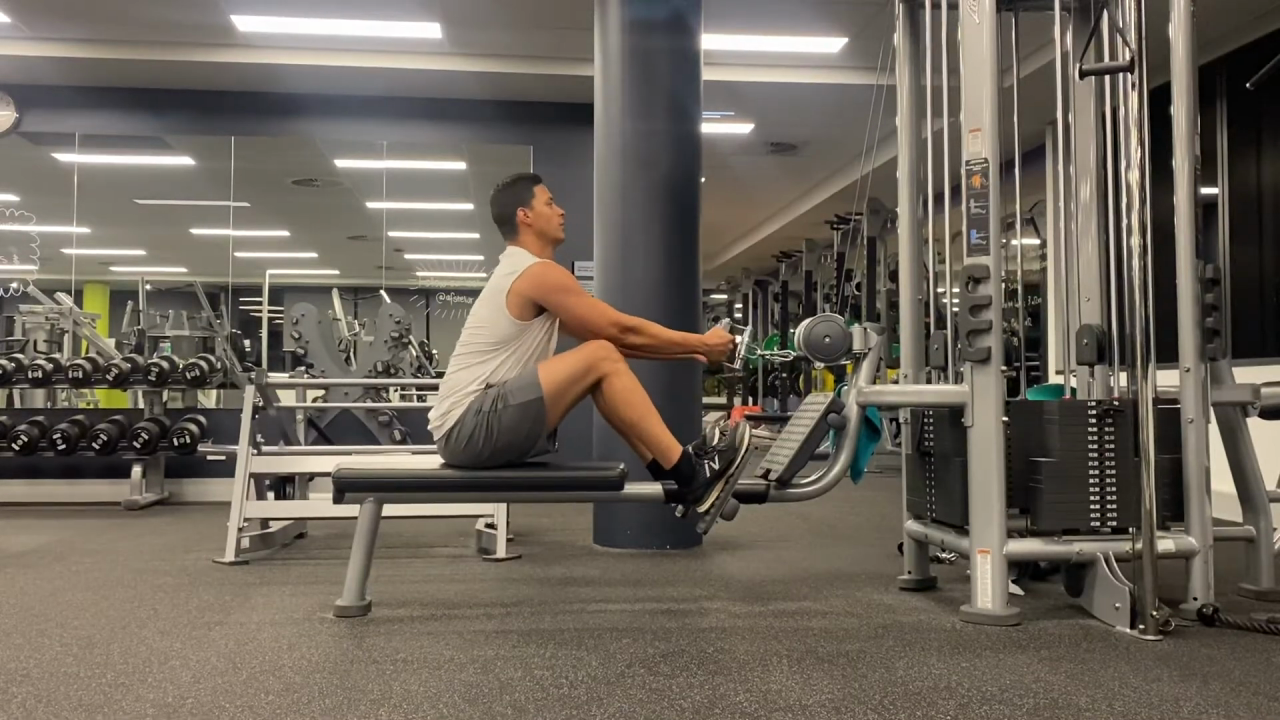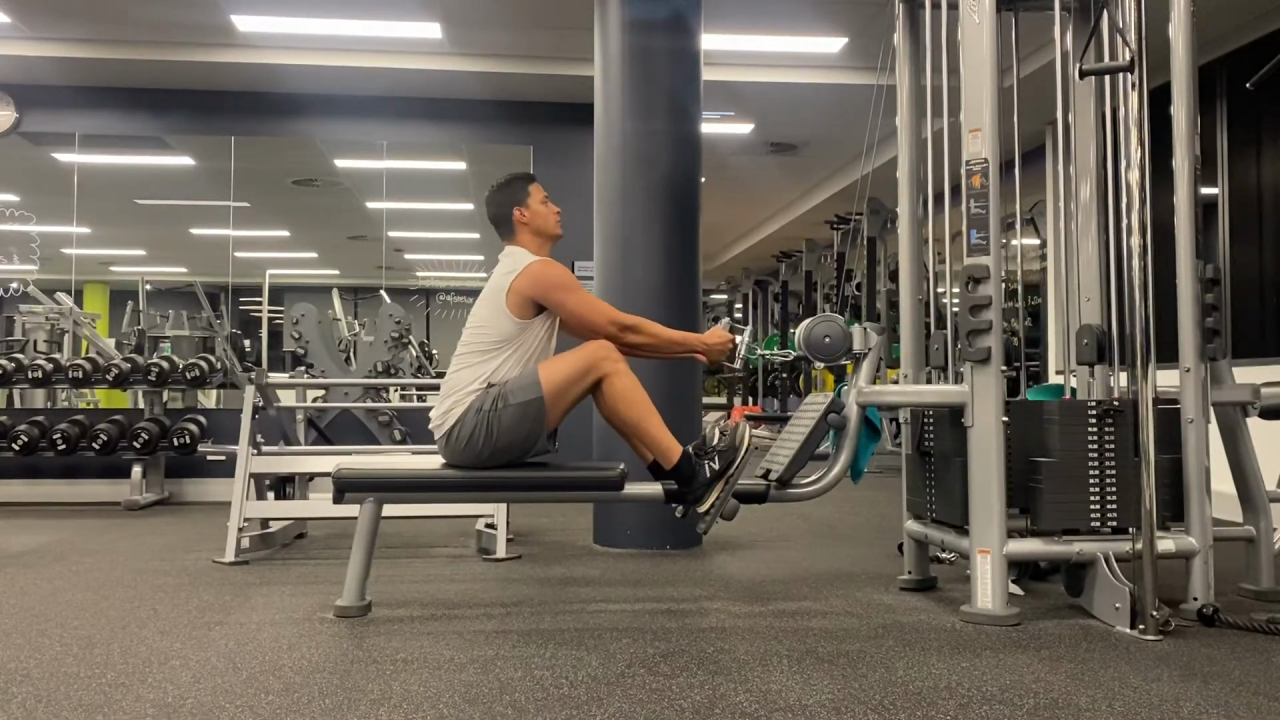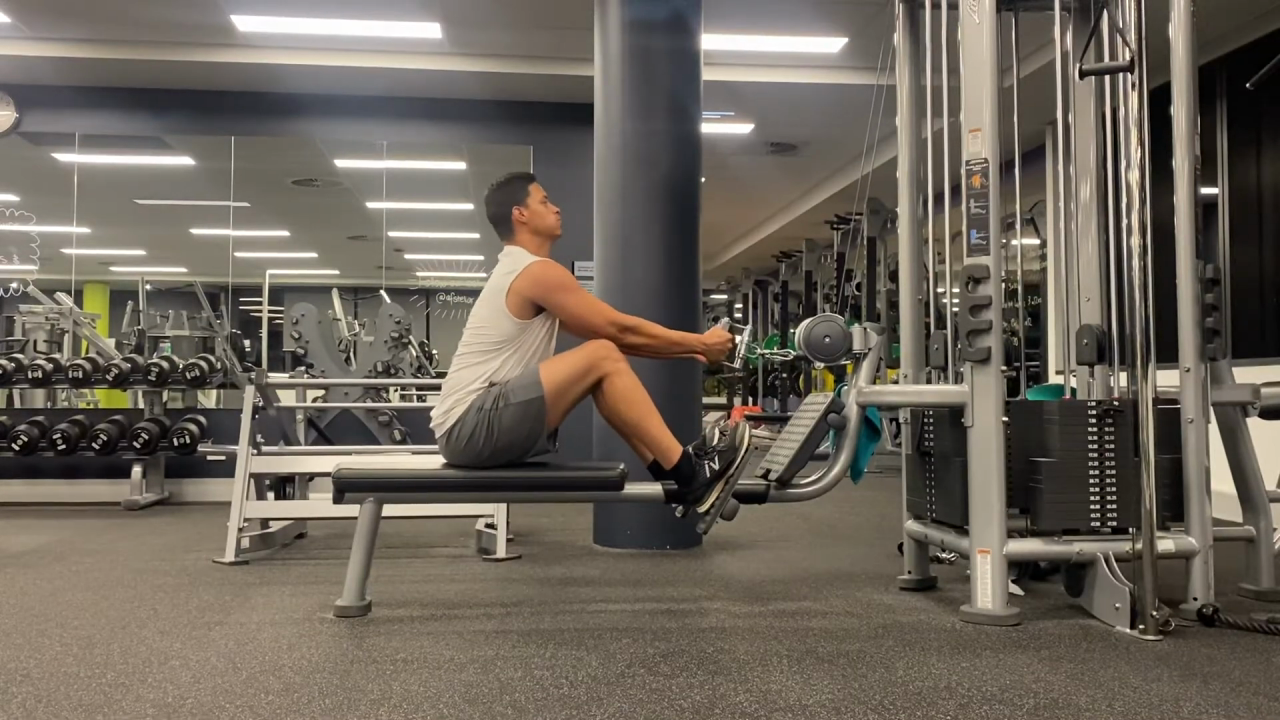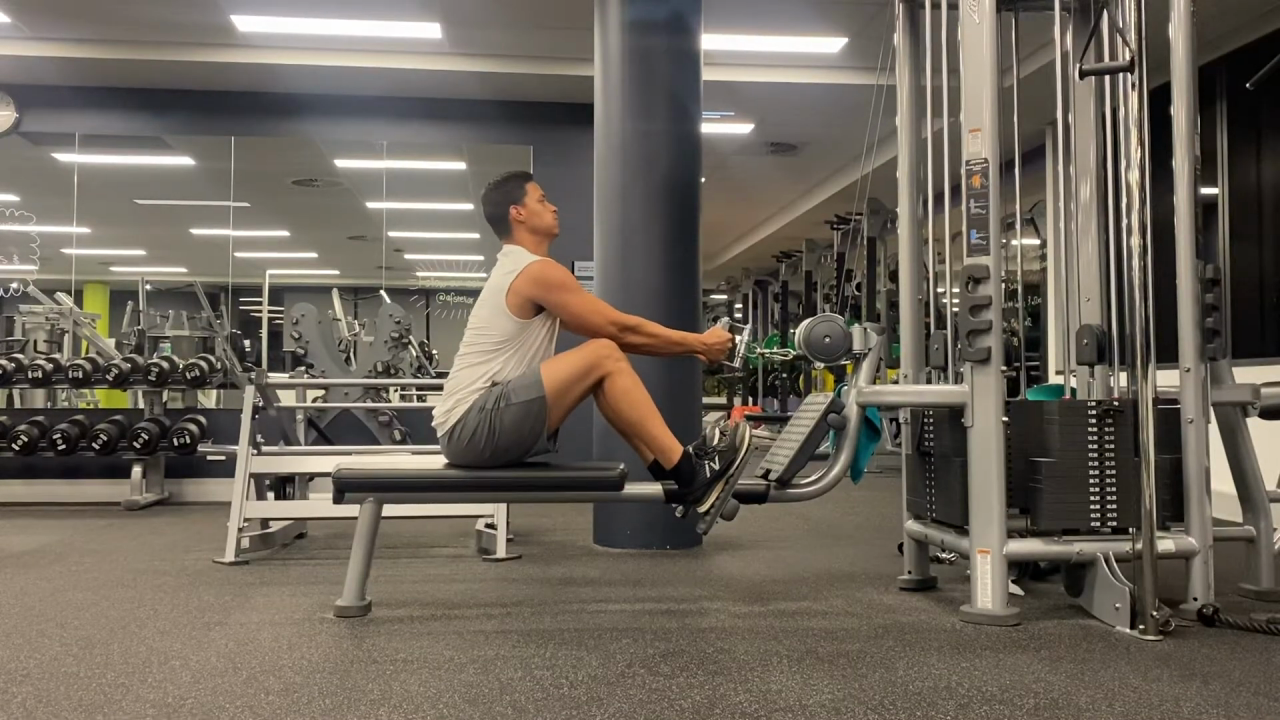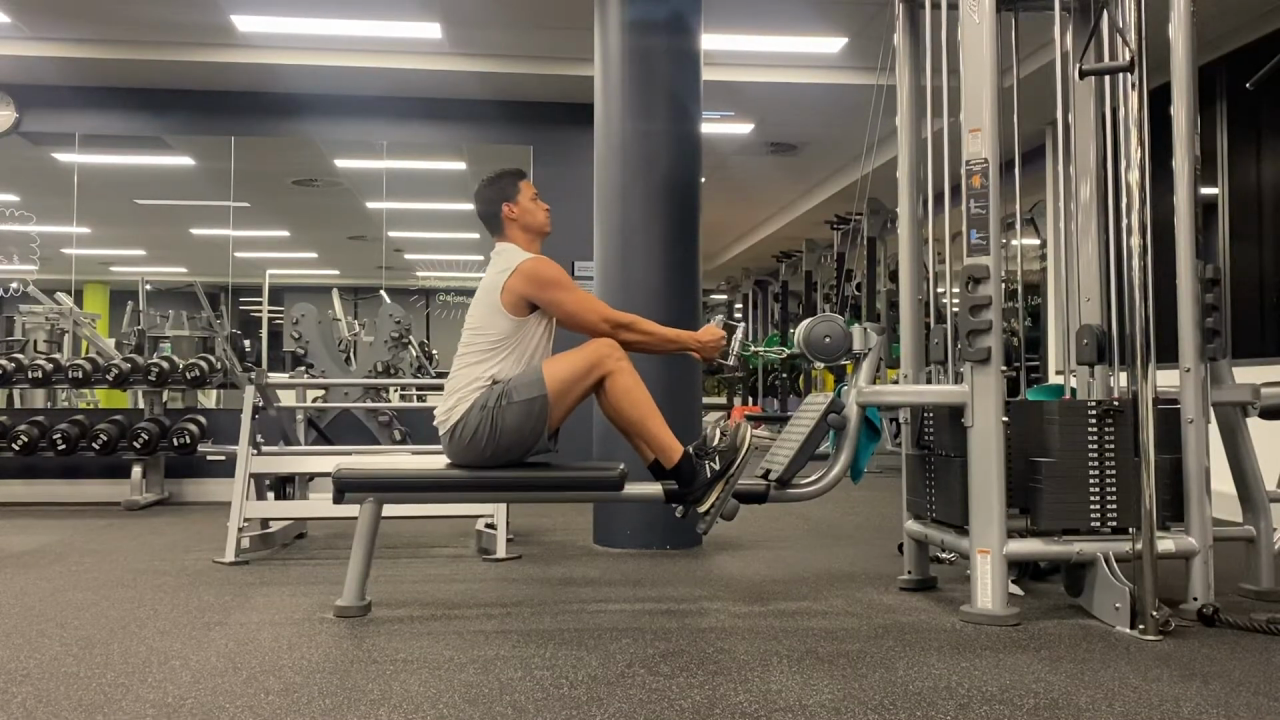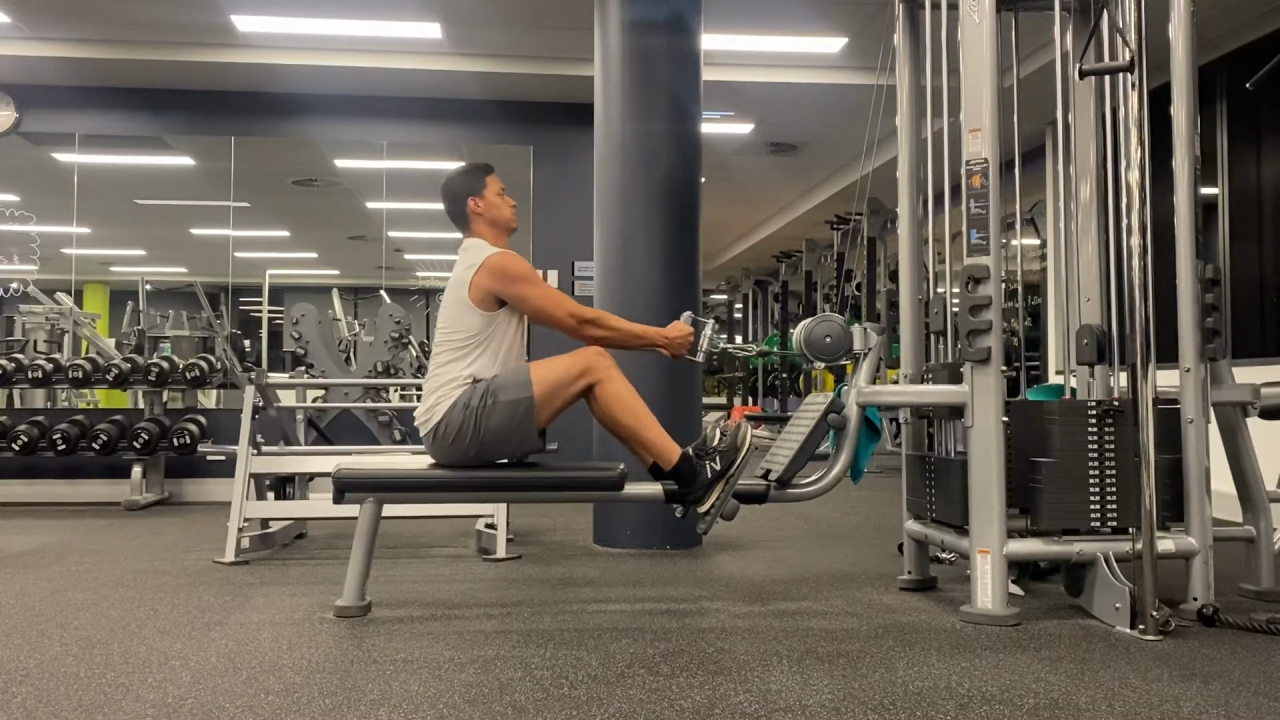
dt=0.3s
person 1, frame 1
left shoulder: (522, 272)
right shoulder: (538, 273)
left elbow: (609, 334)
right elbow: (621, 330)
left wrist: (687, 351)
right wrist: (700, 343)
left hip: (482, 425)
right hip: (469, 428)
left knee: (603, 356)
right knee: (603, 358)
left ankle: (673, 468)
right ankle: (690, 475)
person 1, frame 2
left shoulder: (521, 271)
right shoulder: (537, 271)
left elbow: (610, 332)
right elbow: (620, 328)
left wrist: (688, 349)
right wrist: (700, 343)
left hip: (480, 424)
right hip: (469, 428)
left knee: (604, 353)
right knee: (603, 358)
left ankle: (674, 468)
right ankle: (689, 475)
person 1, frame 3
left shoulder: (519, 271)
right shoulder: (536, 272)
left elbow: (612, 332)
right elbow: (620, 329)
left wrist: (688, 349)
right wrist: (699, 344)
left hip: (481, 424)
right hip: (470, 427)
left knee: (604, 353)
right knee: (603, 357)
left ankle: (675, 469)
right ankle: (689, 475)
person 1, frame 4
left shoulder: (518, 269)
right shoulder: (536, 271)
left elbow: (613, 331)
right elbow: (620, 328)
left wrist: (689, 346)
right wrist: (699, 342)
left hip: (482, 423)
right hip: (472, 427)
left knee: (605, 351)
right knee: (605, 356)
left ankle: (675, 469)
right ankle: (689, 475)
person 1, frame 5
left shoulder: (511, 267)
right shoulder: (530, 269)
left elbow: (605, 326)
right elbow: (613, 325)
left wrist: (682, 343)
right wrist: (693, 341)
left hip: (481, 423)
right hip: (474, 425)
left knee: (603, 357)
right knee: (606, 355)
left ankle: (677, 469)
right ankle: (690, 476)
person 1, frame 6
left shoulder: (482, 263)
right shoulder: (498, 264)
left elbow: (575, 322)
right elbow: (581, 321)
left wrist: (651, 339)
right wrist: (659, 337)
left hip: (465, 420)
right hip: (456, 424)
left knee: (591, 364)
right knee: (593, 365)
left ankle: (675, 467)
right ankle: (688, 475)
